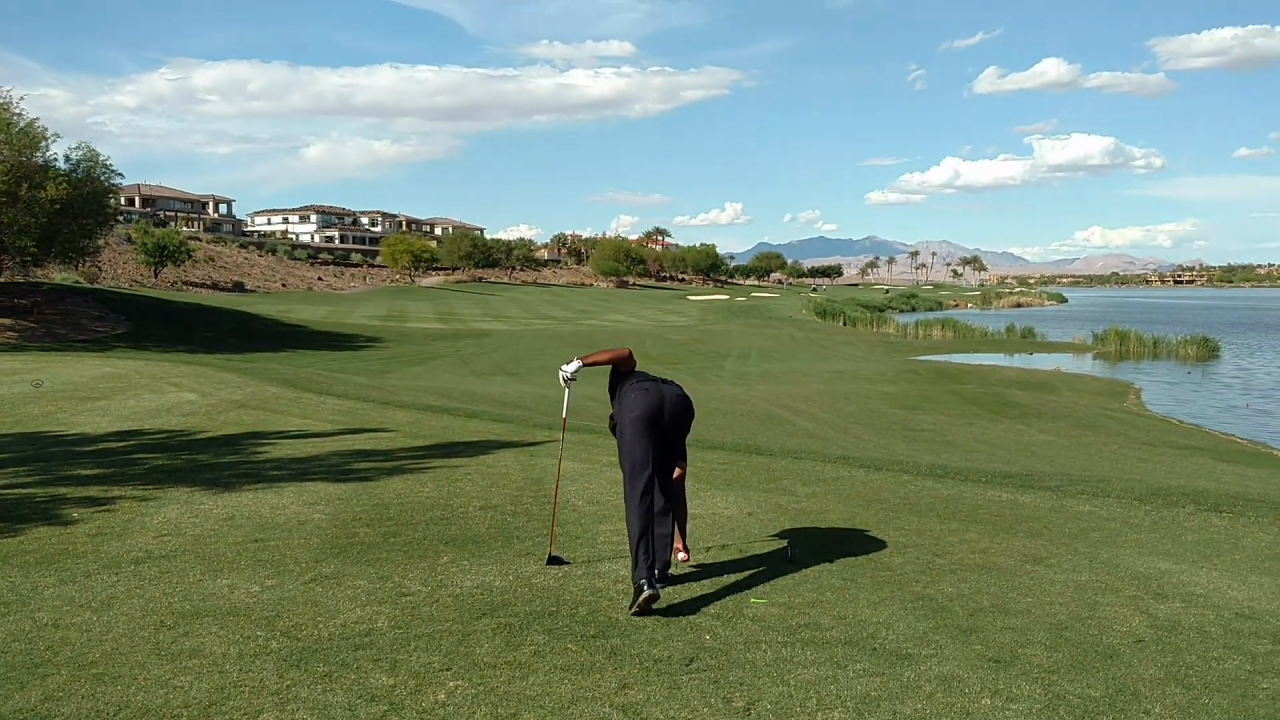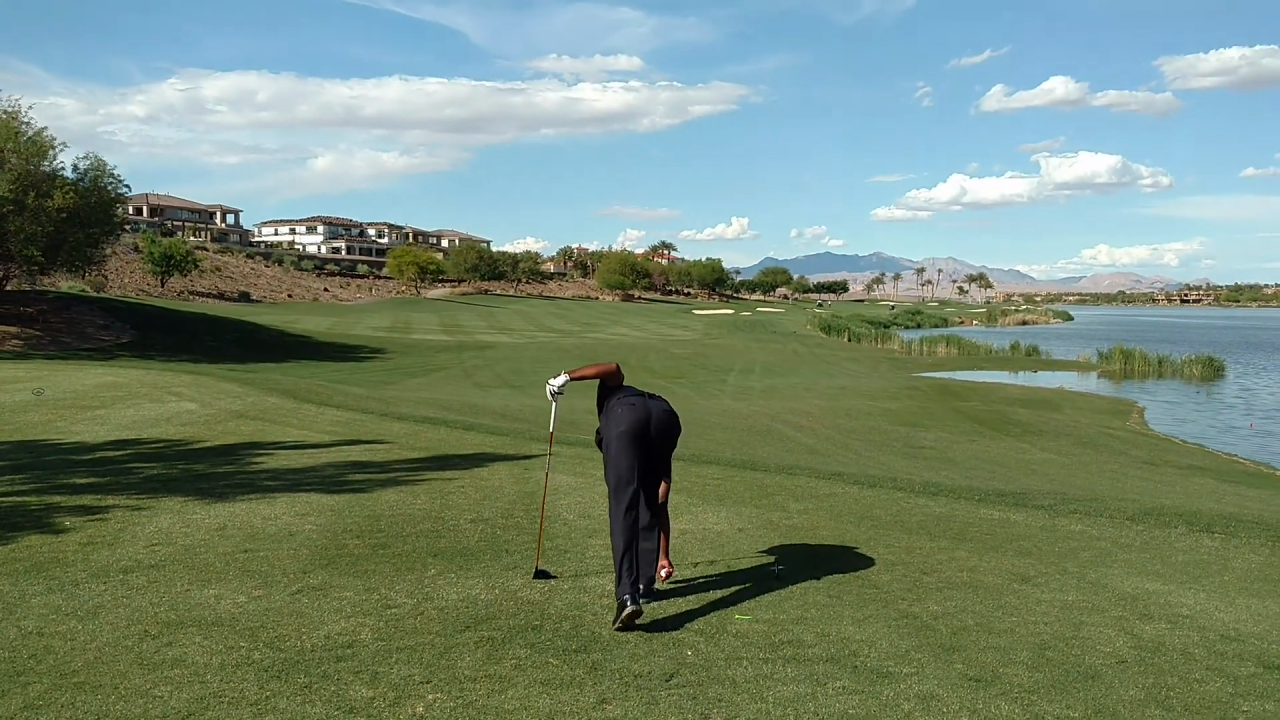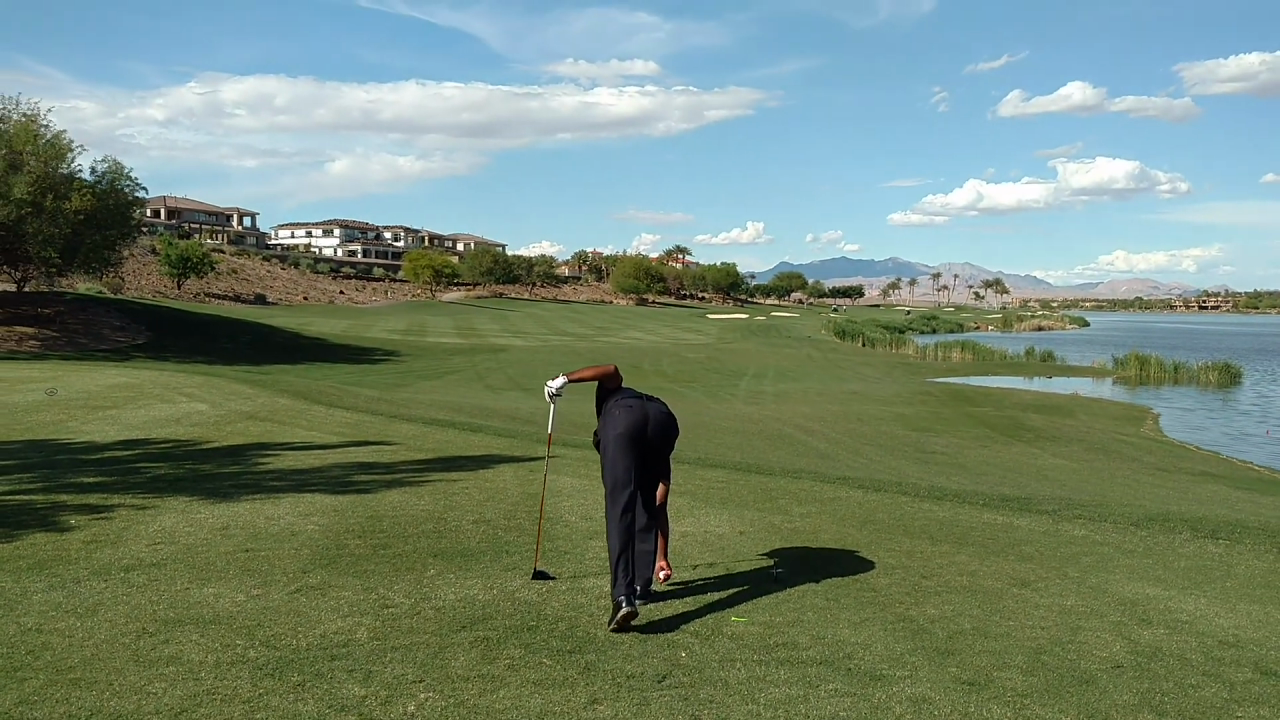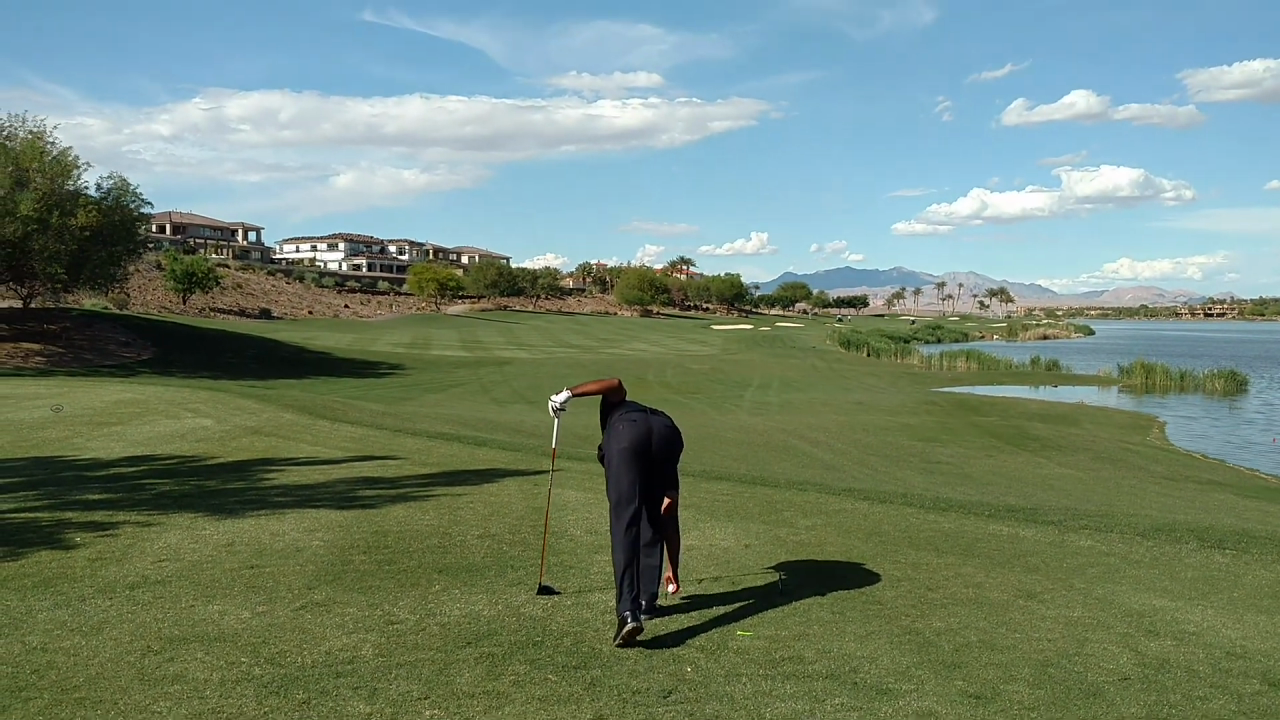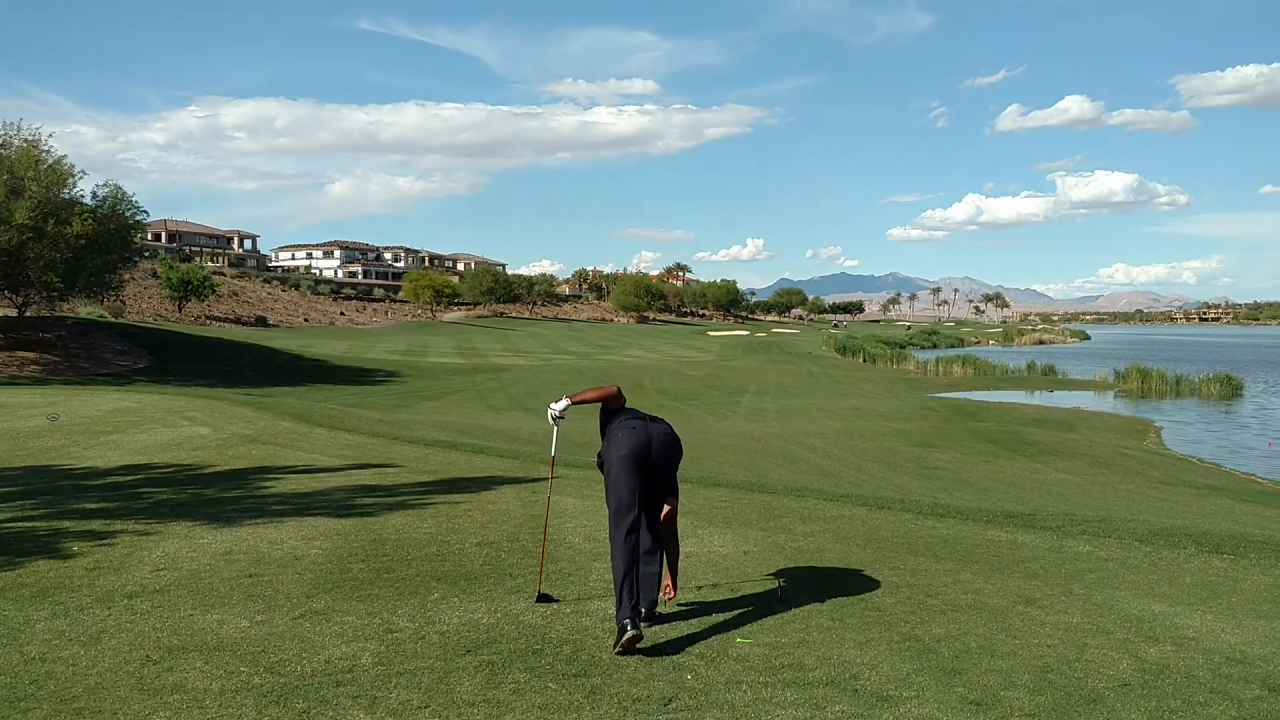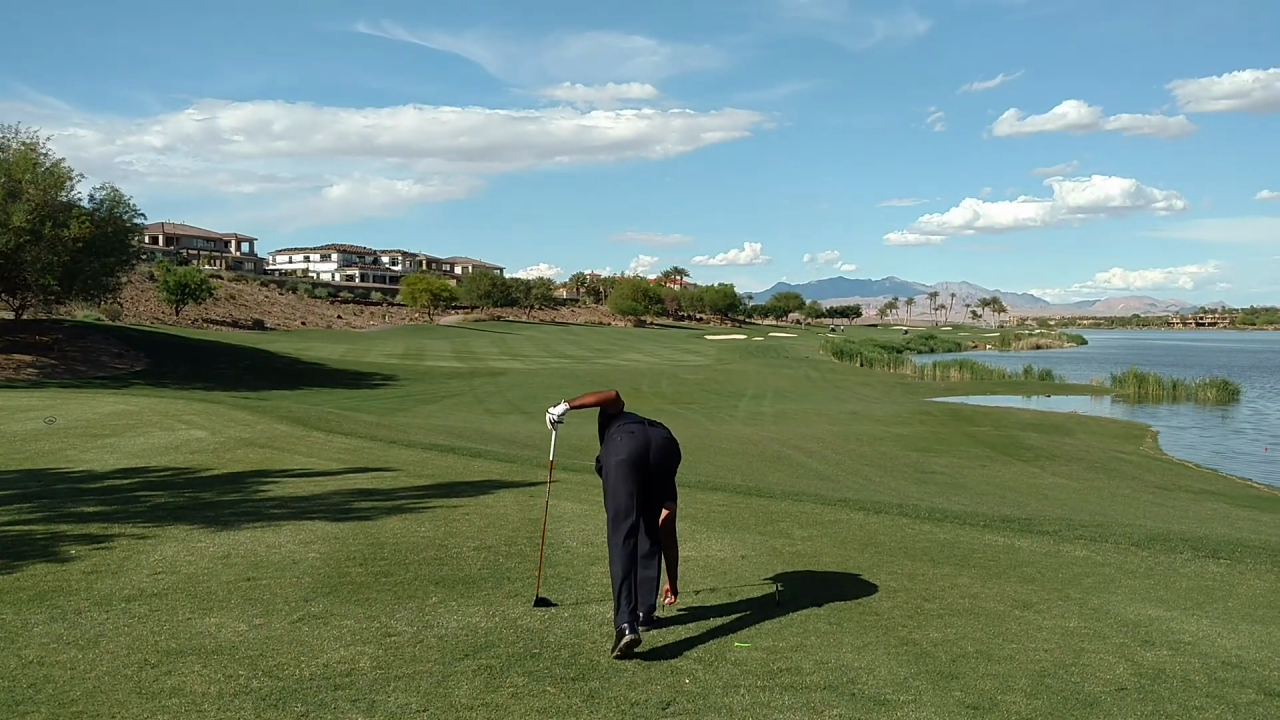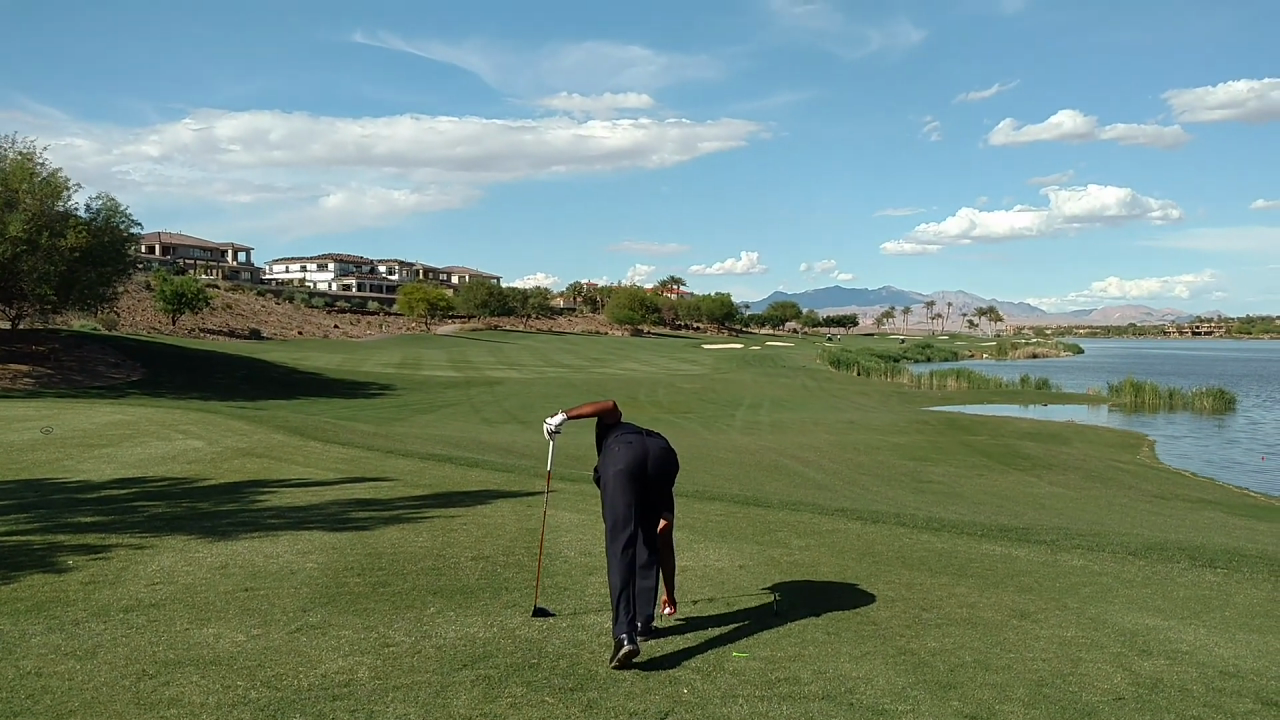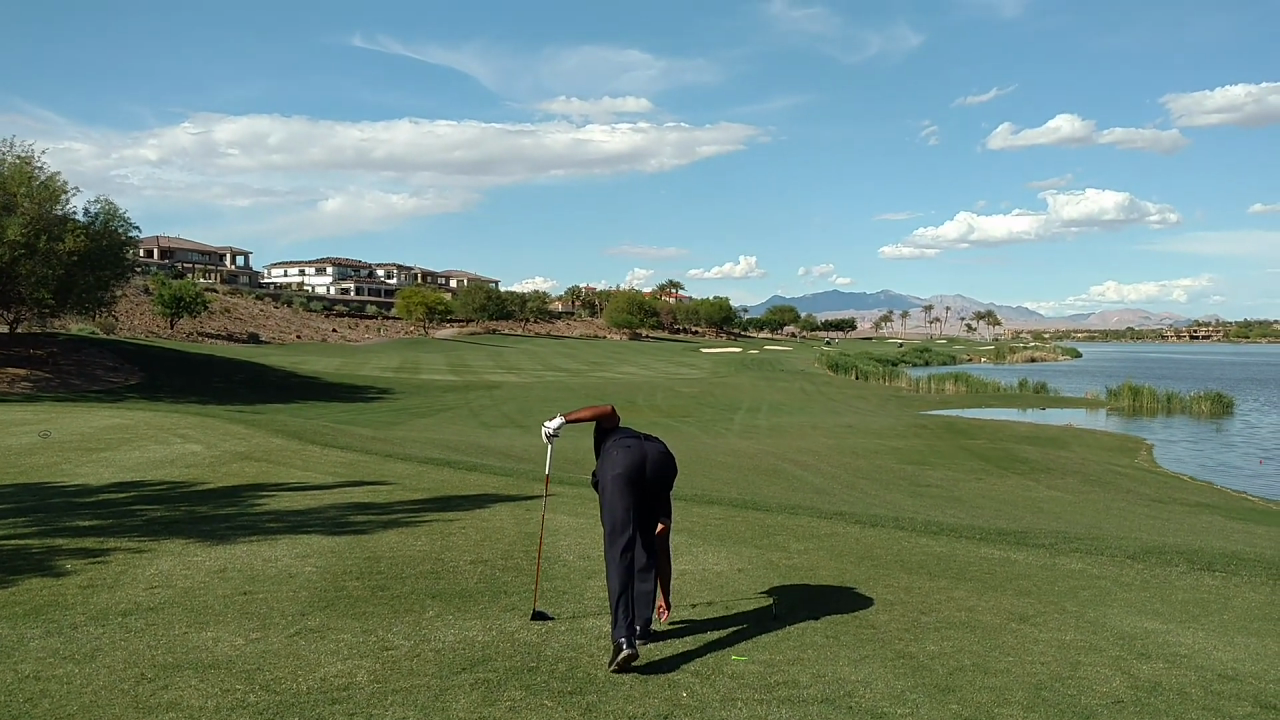
dt=0.4s
person 1, frame 1
left shoulder: (625, 383)
left elbow: (625, 355)
right elbow: (678, 489)
left wrist: (579, 363)
right wrist: (680, 540)
left hip: (638, 402)
right hip: (680, 403)
left knee: (639, 493)
right knee: (665, 488)
left ankle: (644, 580)
right ankle: (660, 569)
person 1, frame 2
left shoulder: (613, 398)
right shoulder: (649, 428)
left elbow: (613, 369)
right elbow: (661, 506)
left wrist: (567, 376)
right wrist: (663, 557)
left hip: (624, 417)
right hip: (666, 419)
left knee: (623, 509)
right knee: (649, 503)
left ankle: (628, 596)
right ankle: (644, 583)
person 1, frame 3
left shoulder: (612, 399)
left elbow: (612, 372)
right elbow: (660, 507)
left wrist: (565, 379)
right wrist: (661, 558)
left hip: (622, 418)
right hip: (664, 422)
left knee: (620, 510)
right knee: (647, 506)
left ankle: (623, 597)
right ankle: (641, 585)
person 1, frame 4
left shoulder: (617, 413)
right shoulder: (667, 472)
left elbow: (615, 385)
right elbow: (670, 518)
left wrist: (569, 393)
right wrist: (672, 570)
left hip: (626, 432)
right hip: (668, 436)
left knee: (624, 524)
right knee: (652, 519)
left ankle: (628, 612)
right ankle: (647, 600)
person 1, frame 5
left shoulder: (616, 419)
left elbow: (614, 392)
right elbow: (669, 526)
left wrist: (568, 401)
right wrist: (672, 578)
left hip: (626, 439)
right hip: (668, 442)
left knee: (624, 532)
right knee: (652, 527)
left ankle: (628, 620)
right ankle: (646, 608)
person 1, frame 6
left shoulder: (614, 424)
right shoulder: (665, 482)
left elbow: (613, 397)
right elbow: (668, 530)
left wrist: (566, 406)
right wrist: (672, 582)
left hip: (624, 444)
right hip: (666, 447)
left knee: (622, 537)
right knee: (650, 531)
left ankle: (626, 624)
right ankle: (644, 612)
person 1, frame 7
left shoulder: (612, 434)
left elbow: (610, 407)
right elbow: (665, 542)
left wrist: (564, 416)
right wrist: (669, 593)
left hip: (622, 454)
right hip: (664, 457)
left knee: (620, 547)
right knee: (649, 542)
left ankle: (624, 635)
right ankle: (643, 622)
person 1, frame 8
left shoulder: (611, 438)
left elbow: (609, 411)
right elbow: (662, 546)
left wrist: (562, 419)
right wrist: (664, 597)
left hip: (620, 459)
right hip: (662, 461)
left knee: (619, 551)
right knee: (648, 545)
left ankle: (624, 638)
right ankle: (641, 626)
